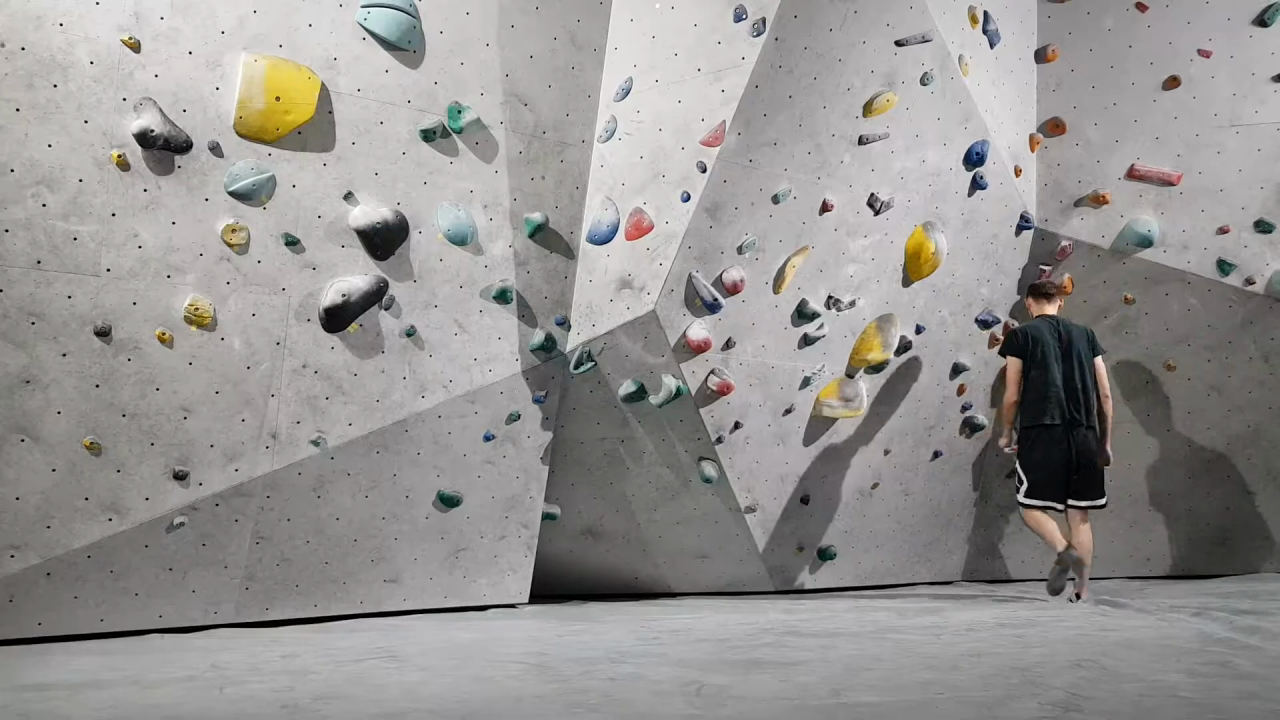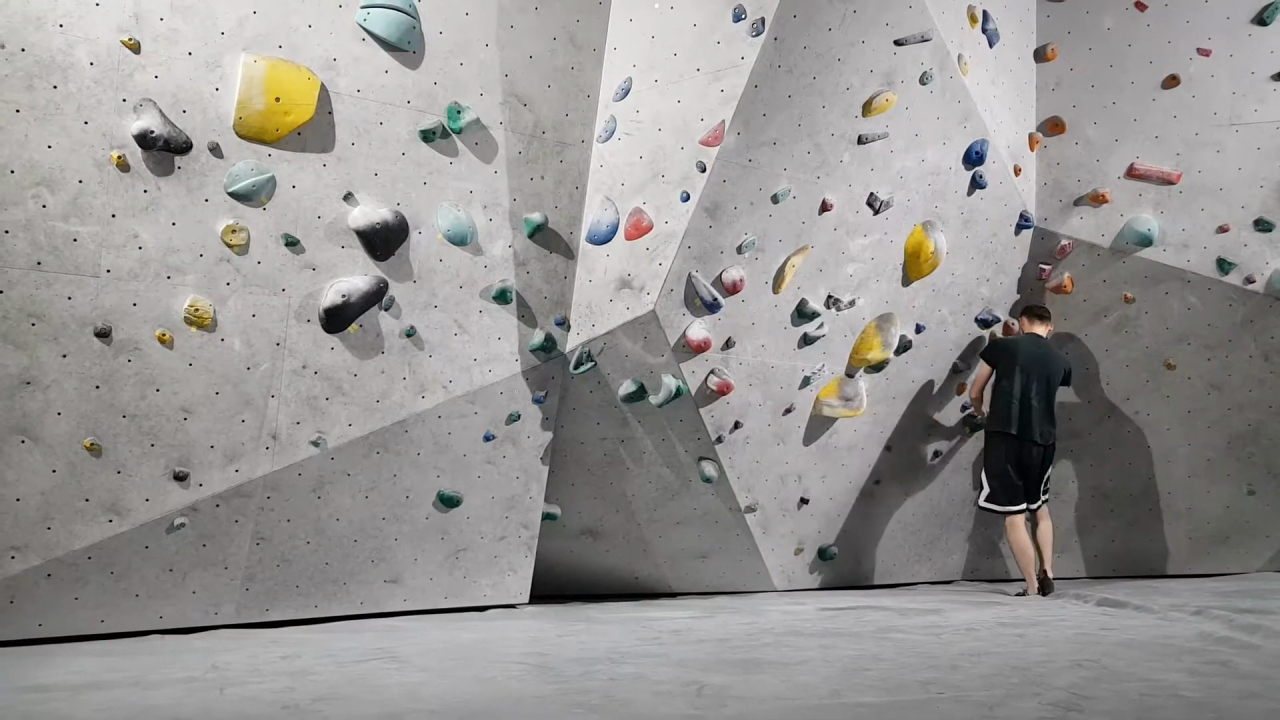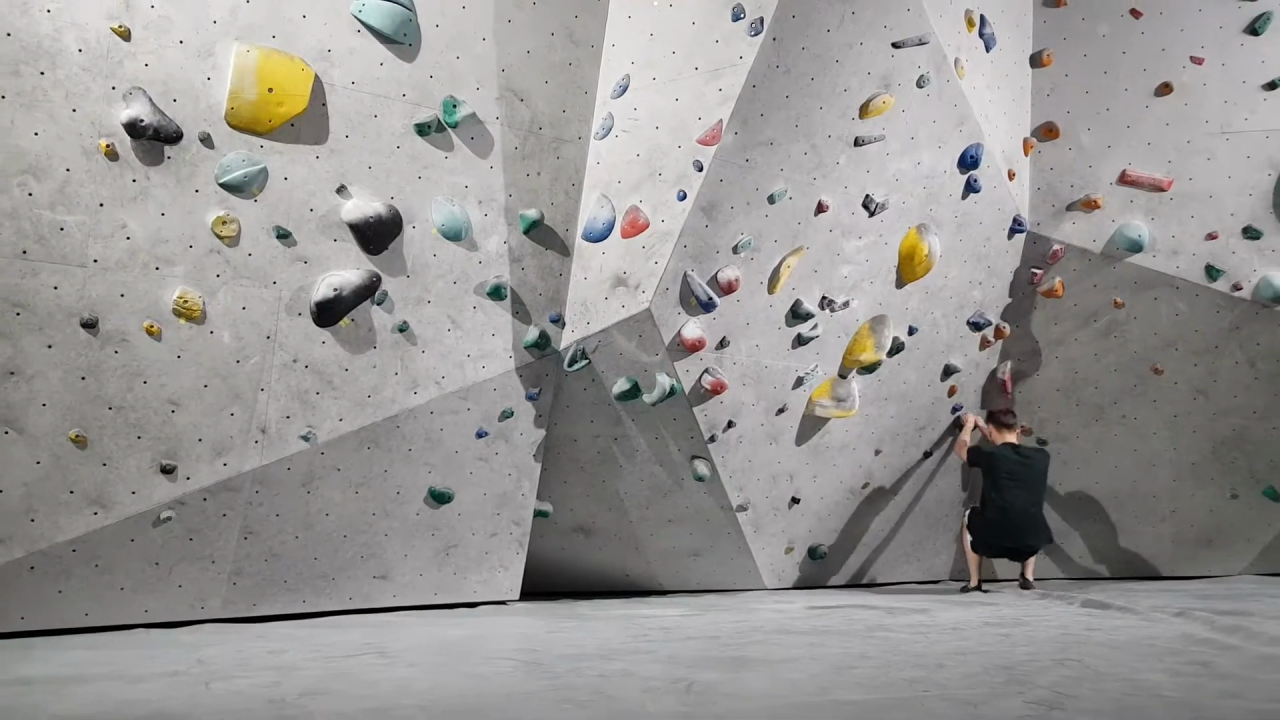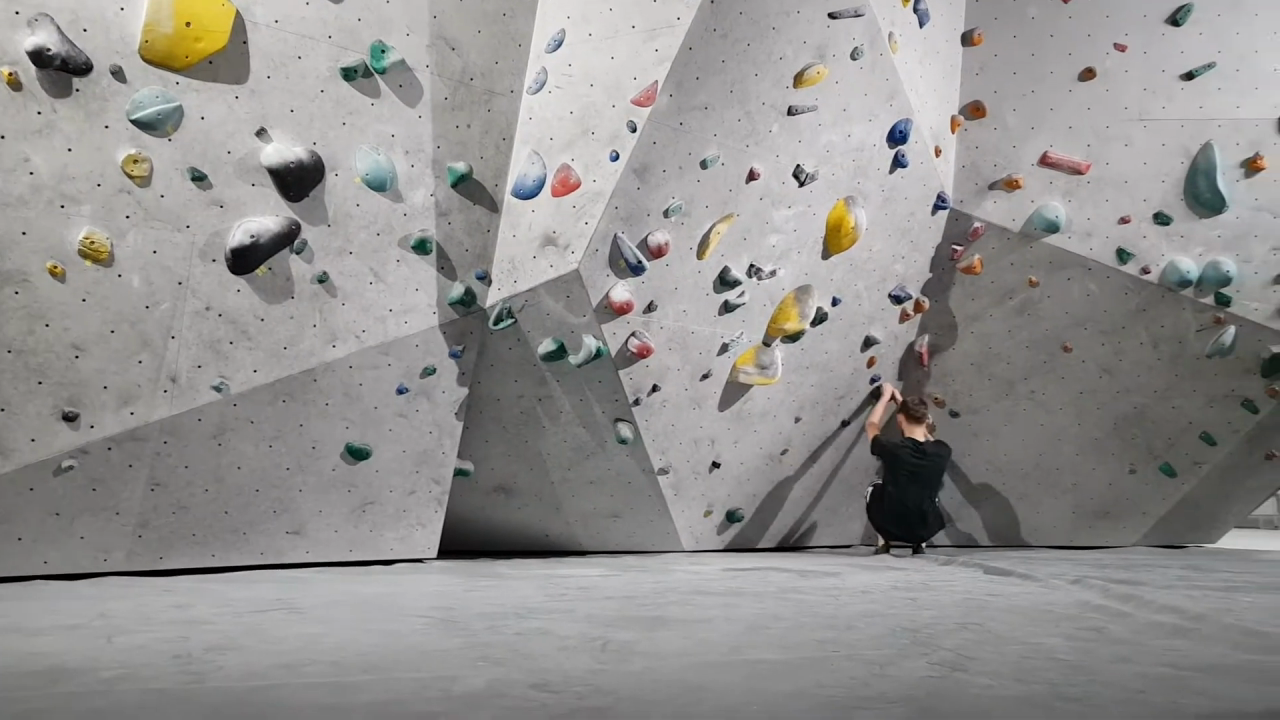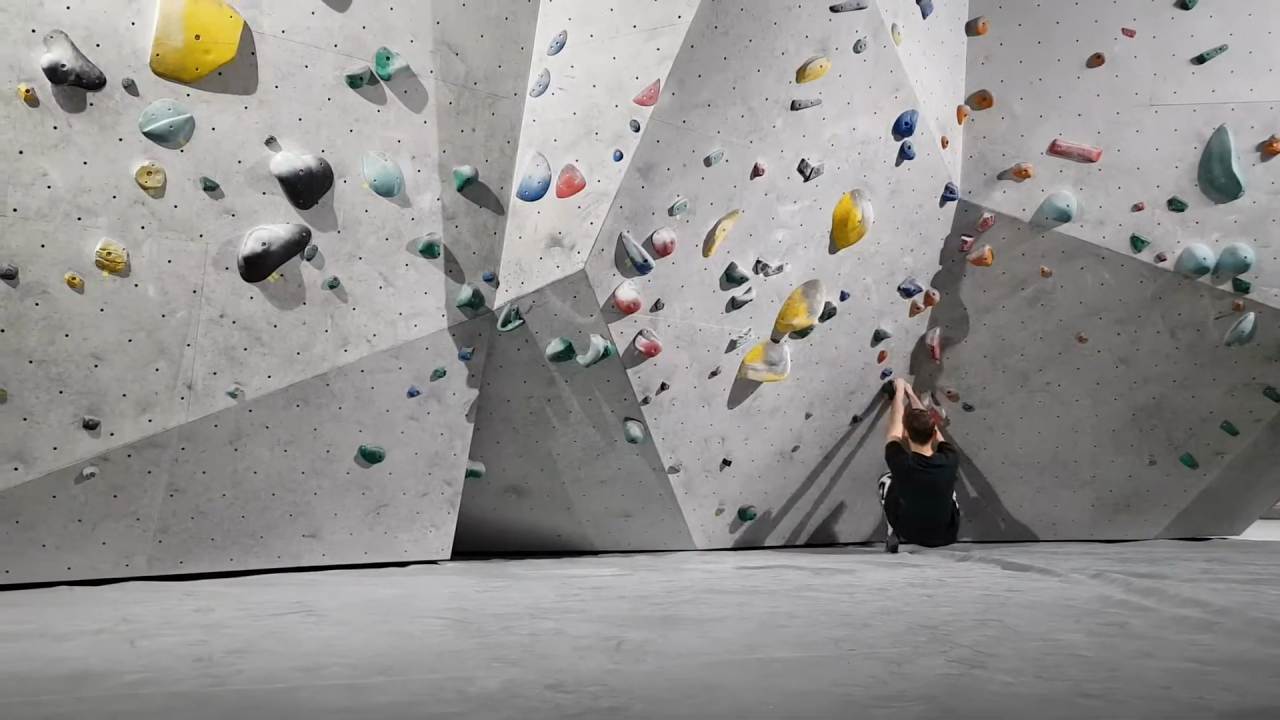
dt=1s
person 1, frame 1
left shoulder: (1020, 335)
right shoulder: (1085, 334)
left elbow: (1012, 396)
right elbow: (1105, 394)
left wrist: (1006, 433)
right wrist: (1105, 440)
left hip: (1041, 431)
right hip: (1084, 432)
left knee: (1032, 508)
right knee: (1080, 515)
left ankle: (1064, 550)
right ankle: (1082, 591)
person 1, frame 2
left shoulder: (1001, 346)
right shoulder: (1061, 361)
left elbow: (975, 392)
left wrist: (980, 410)
left hip: (1004, 436)
right hip: (1042, 441)
left knee: (1014, 516)
right knee: (1039, 507)
left ankle: (1032, 587)
right ankle: (1047, 576)
person 1, frame 3
left shoulder: (989, 456)
right shoulder: (1041, 457)
left elbow: (960, 448)
left wrist: (969, 424)
right wrist: (981, 426)
left hip: (994, 540)
right hip: (1032, 543)
left knee: (971, 516)
left ankle: (974, 582)
right ankle: (1027, 578)
person 1, frame 4
left shoulder: (892, 449)
right shoulder: (942, 451)
left elbow: (871, 424)
right elbow: (921, 430)
left wrist: (886, 395)
right wrist: (899, 399)
left hip: (891, 527)
right hip: (926, 529)
left knee: (875, 488)
left ankle: (883, 544)
right ankle: (919, 545)
person 1, frame 5
left shoulder: (899, 462)
right shoulder: (950, 459)
left elbow: (896, 425)
right elbow: (932, 429)
left wrist: (899, 391)
right wrist: (910, 394)
left hip: (908, 532)
right hip: (945, 534)
left knee: (886, 480)
left ankle: (893, 535)
